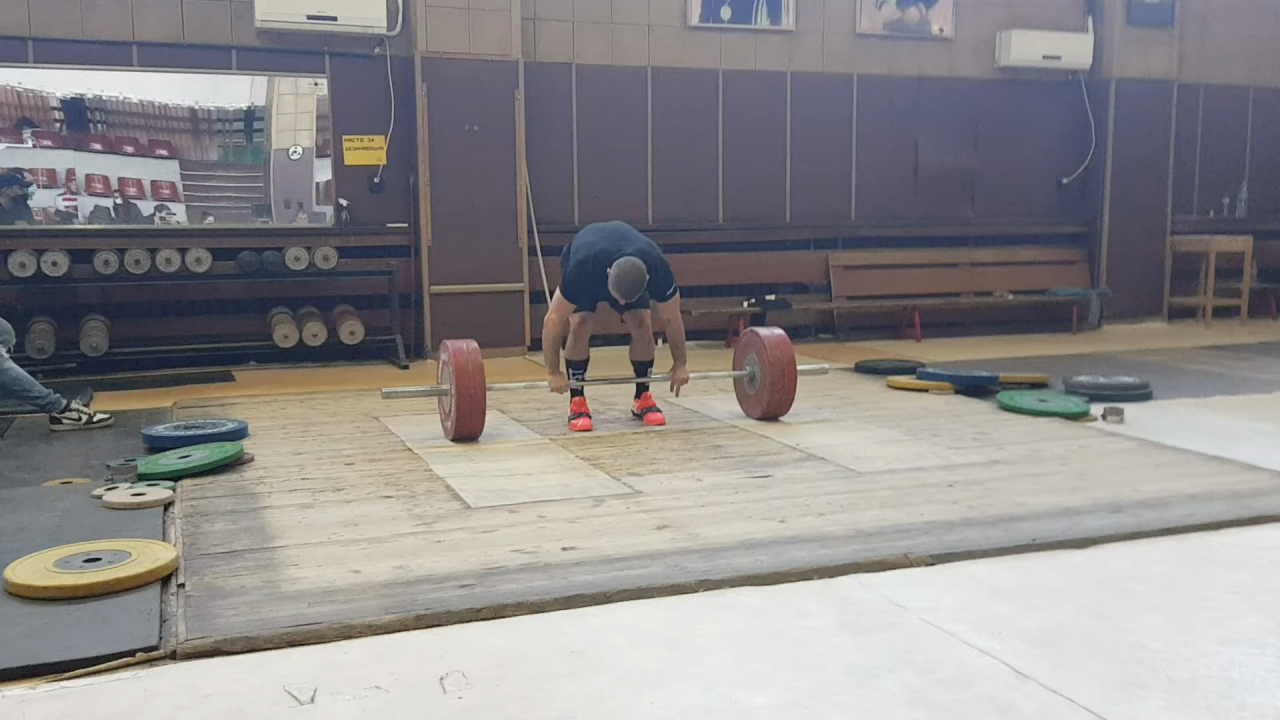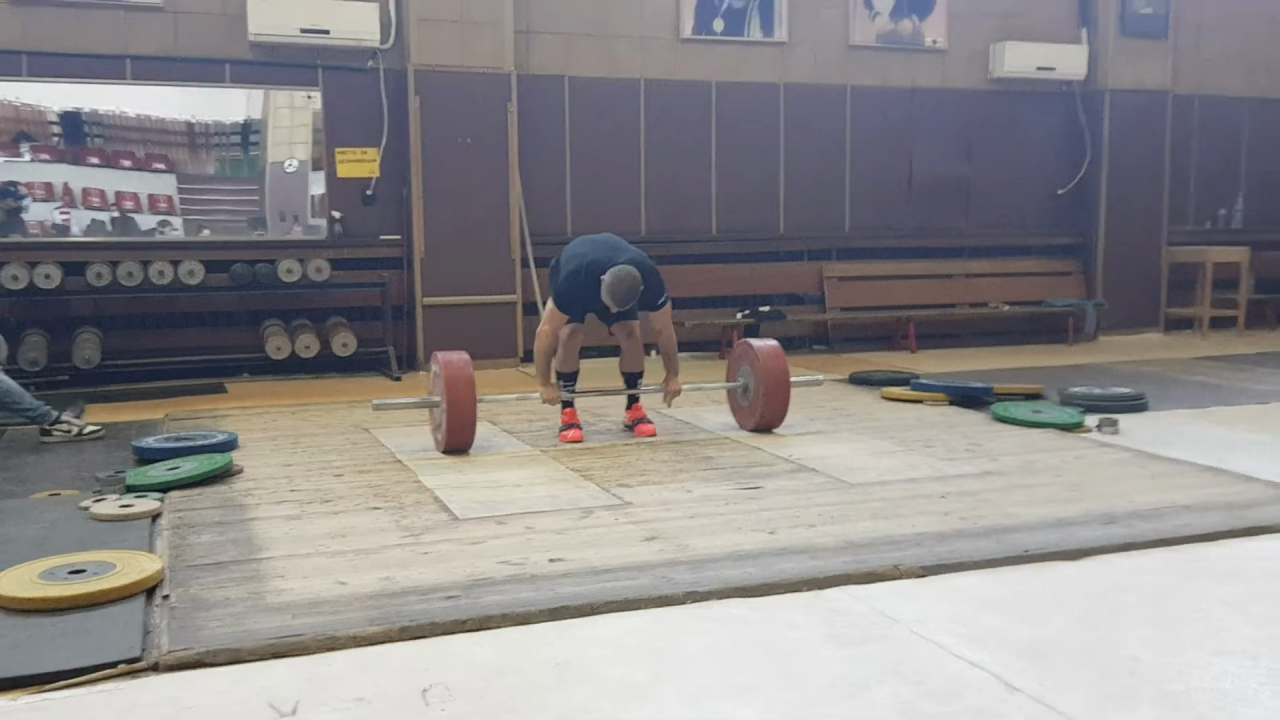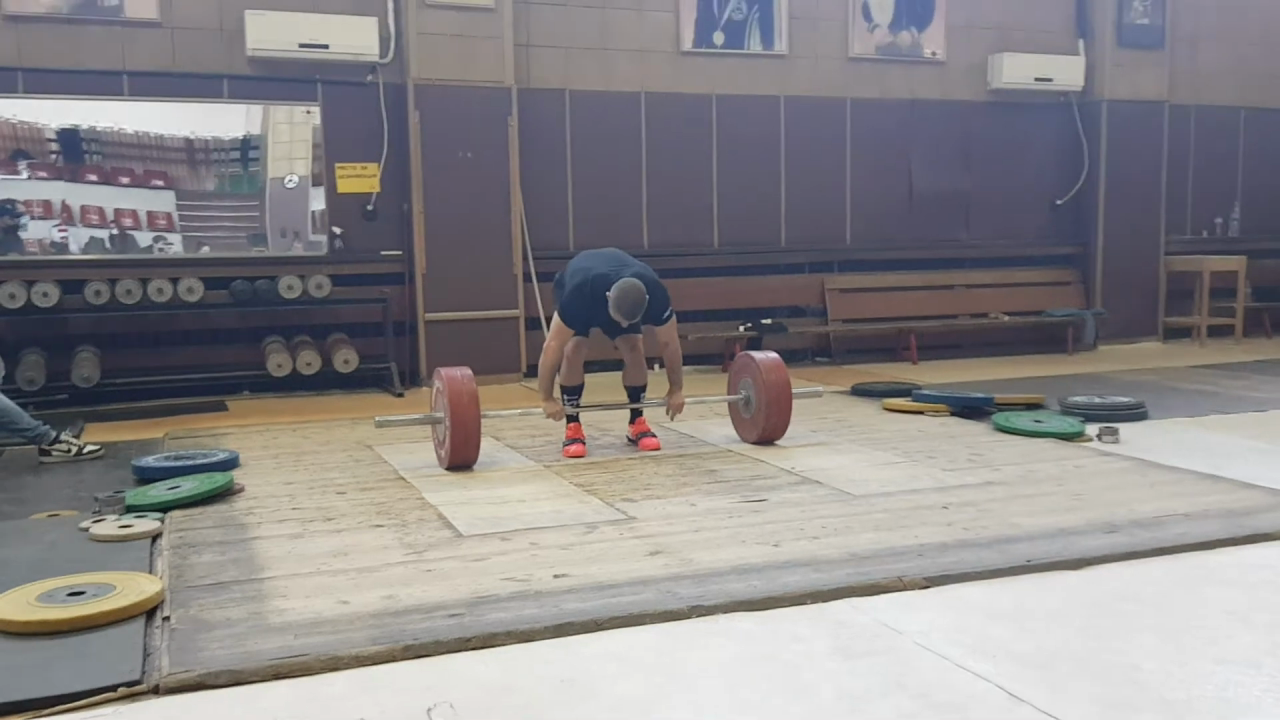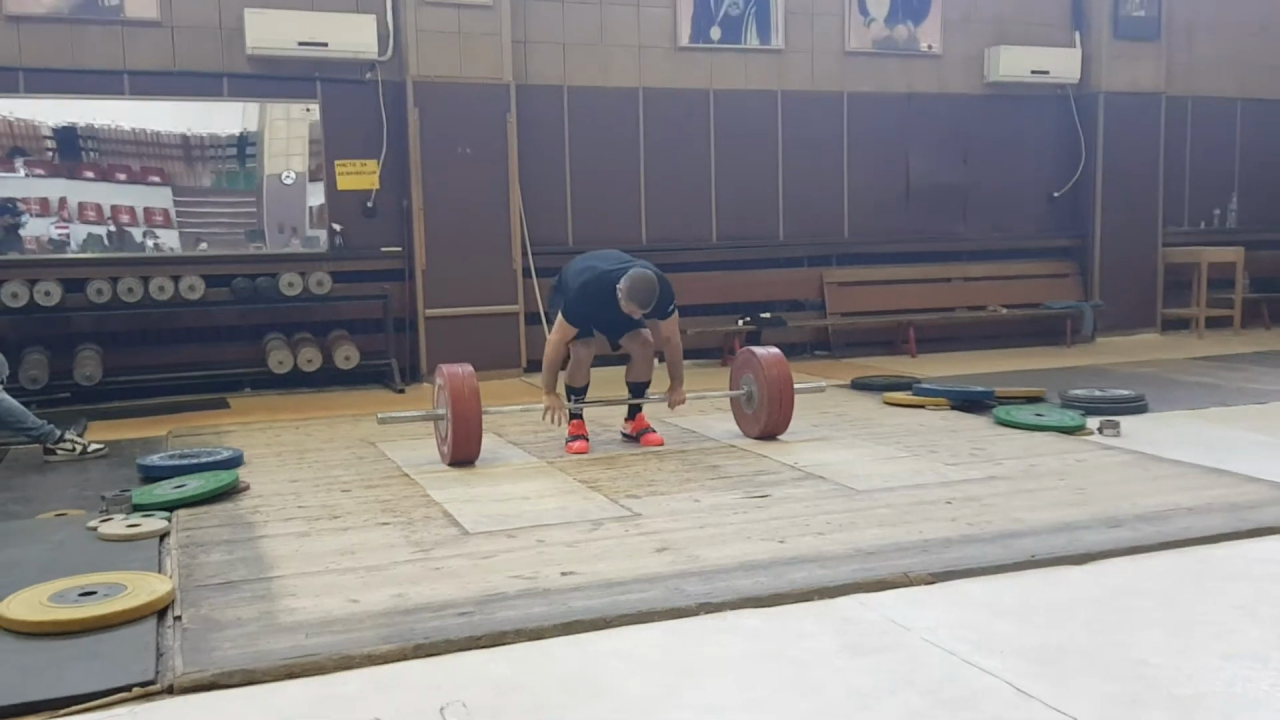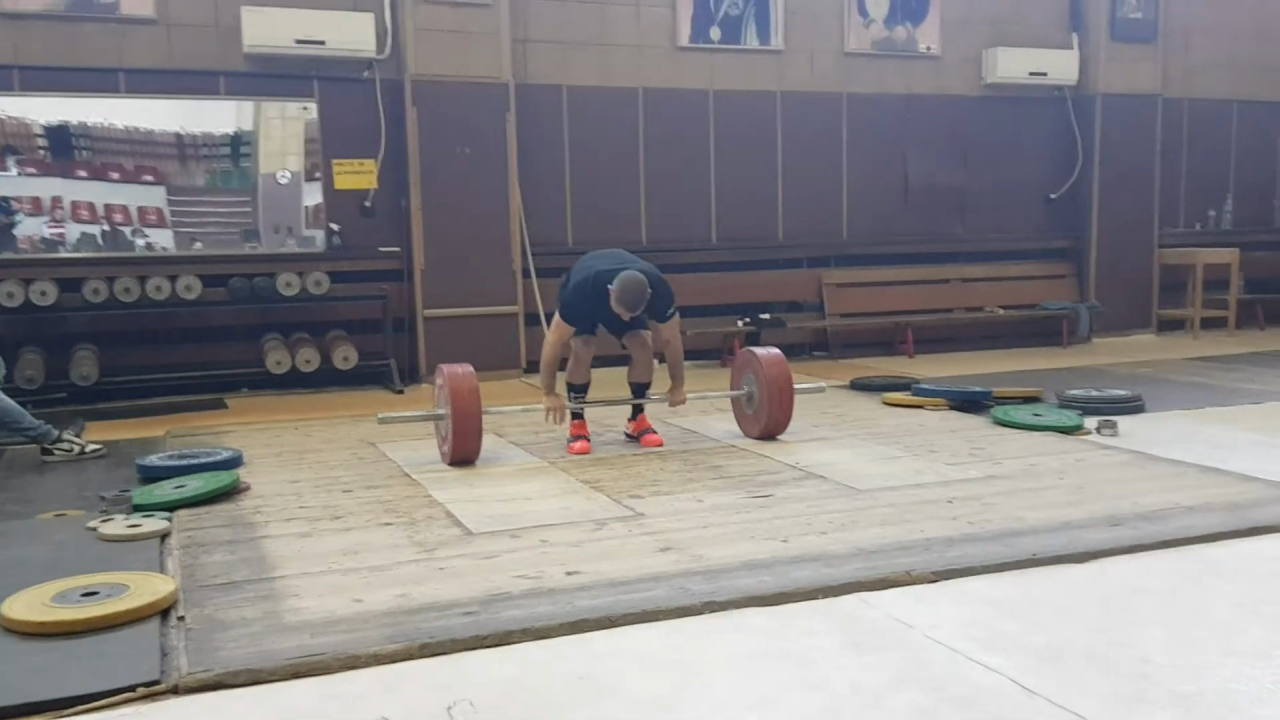
dt=0.4s
person 1, frame 1
left shoulder: (658, 271)
right shoulder: (581, 270)
left elbow: (671, 318)
right elbow: (554, 319)
left wrist: (680, 365)
right wrist: (553, 372)
right hip: (584, 262)
left knee: (643, 325)
right knee: (580, 325)
left ankle: (643, 399)
right ankle: (577, 402)
person 1, frame 2
left shoulder: (650, 280)
right shoulder: (573, 279)
left elbow: (663, 329)
right elbow: (546, 330)
left wrist: (672, 376)
right wrist: (545, 383)
left hip: (619, 285)
right hip: (574, 281)
left knee: (632, 336)
right knee: (569, 337)
left ankle: (634, 410)
right ankle: (568, 414)
person 1, frame 3
left shoulder: (656, 295)
right shoulder: (579, 293)
left elbow: (669, 343)
right elbow: (553, 345)
left wrist: (676, 390)
right wrist: (547, 398)
left hip: (618, 299)
right hip: (572, 289)
left knee: (635, 350)
right knee: (574, 350)
left ankle: (637, 424)
right ankle: (573, 428)
person 1, frame 4
left shoulder: (660, 289)
right shoulder: (584, 292)
left elbow: (670, 338)
right elbow: (556, 341)
left wrist: (677, 385)
right wrist: (549, 393)
left hip: (612, 304)
right hip: (569, 293)
left knee: (644, 345)
right knee: (583, 352)
left ankle: (634, 421)
right ankle: (576, 425)
person 1, frame 5
left shoulder: (659, 290)
right shoulder: (581, 291)
left elbow: (671, 340)
right elbow: (554, 340)
left wrist: (677, 386)
right wrist: (549, 393)
left hip: (622, 299)
right hip: (584, 299)
left knee: (644, 347)
right knee: (581, 349)
left ankle: (637, 421)
right ankle: (577, 425)
